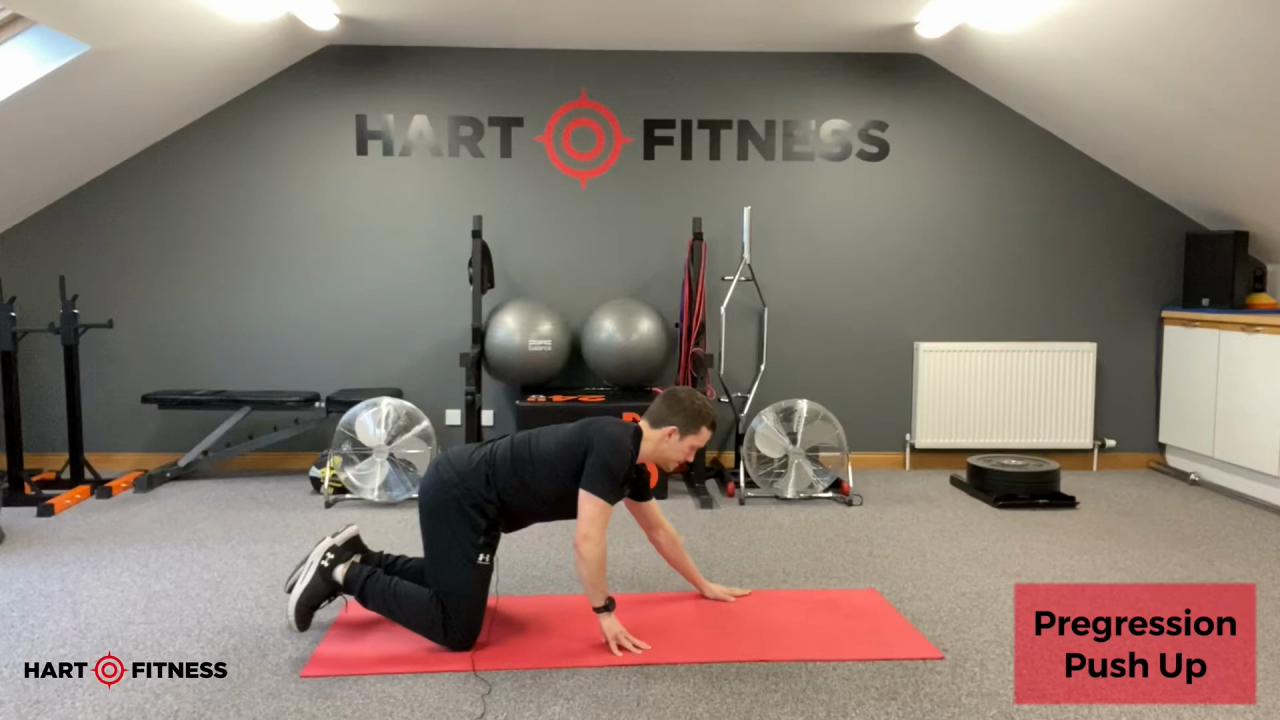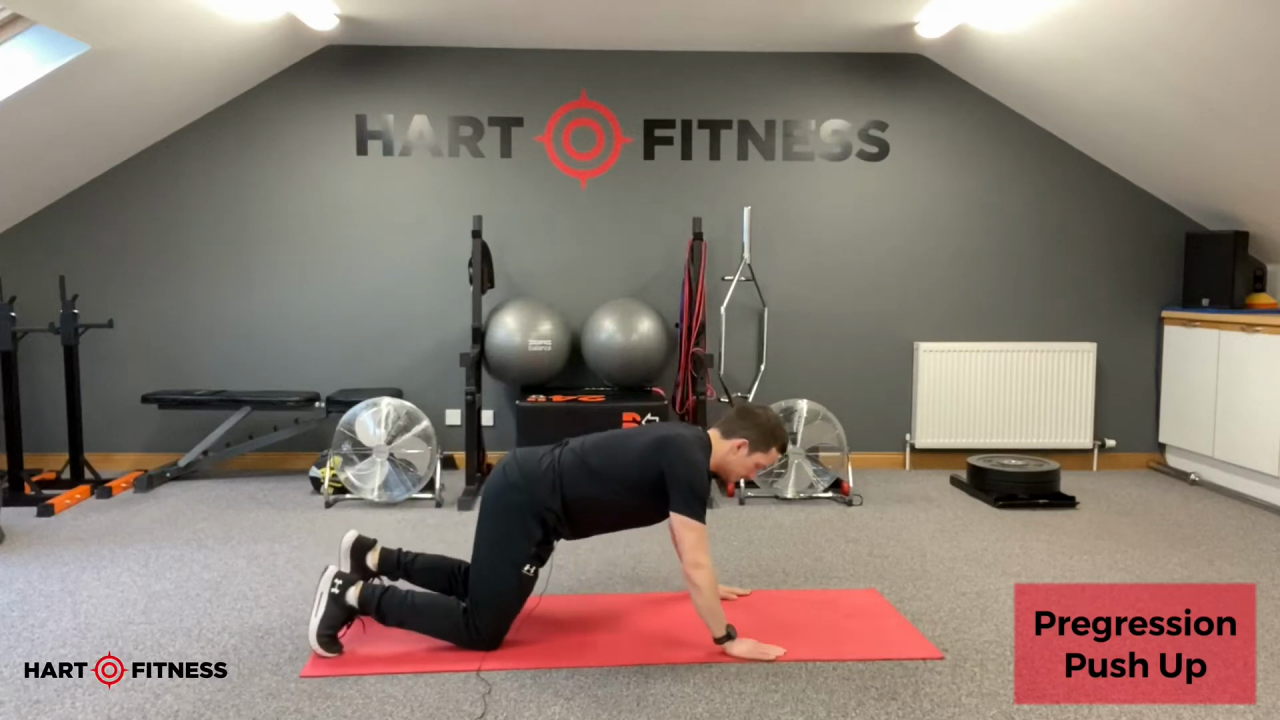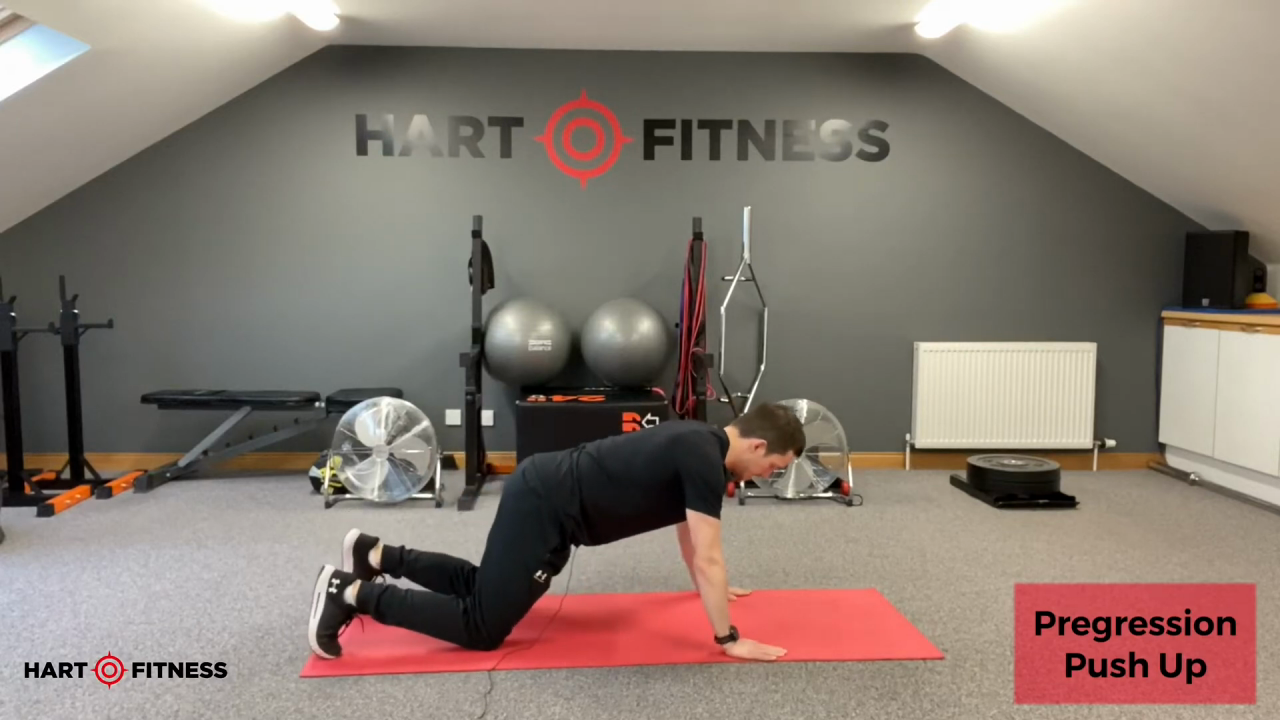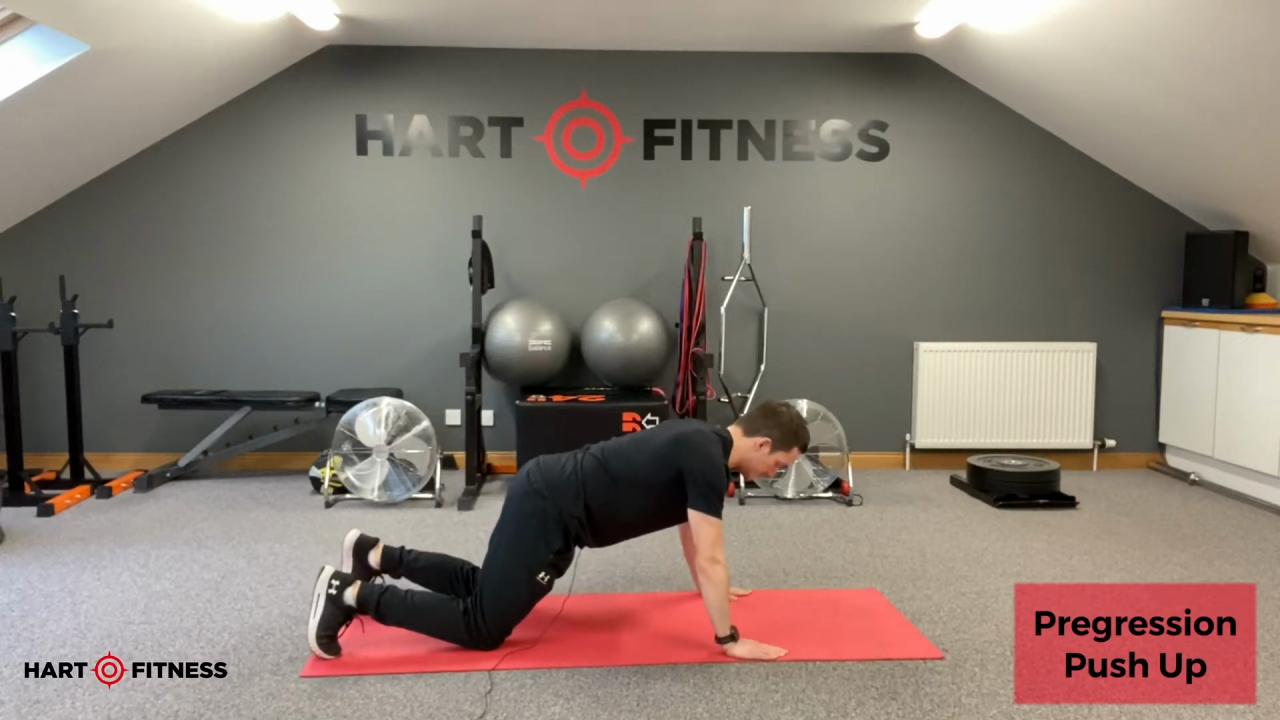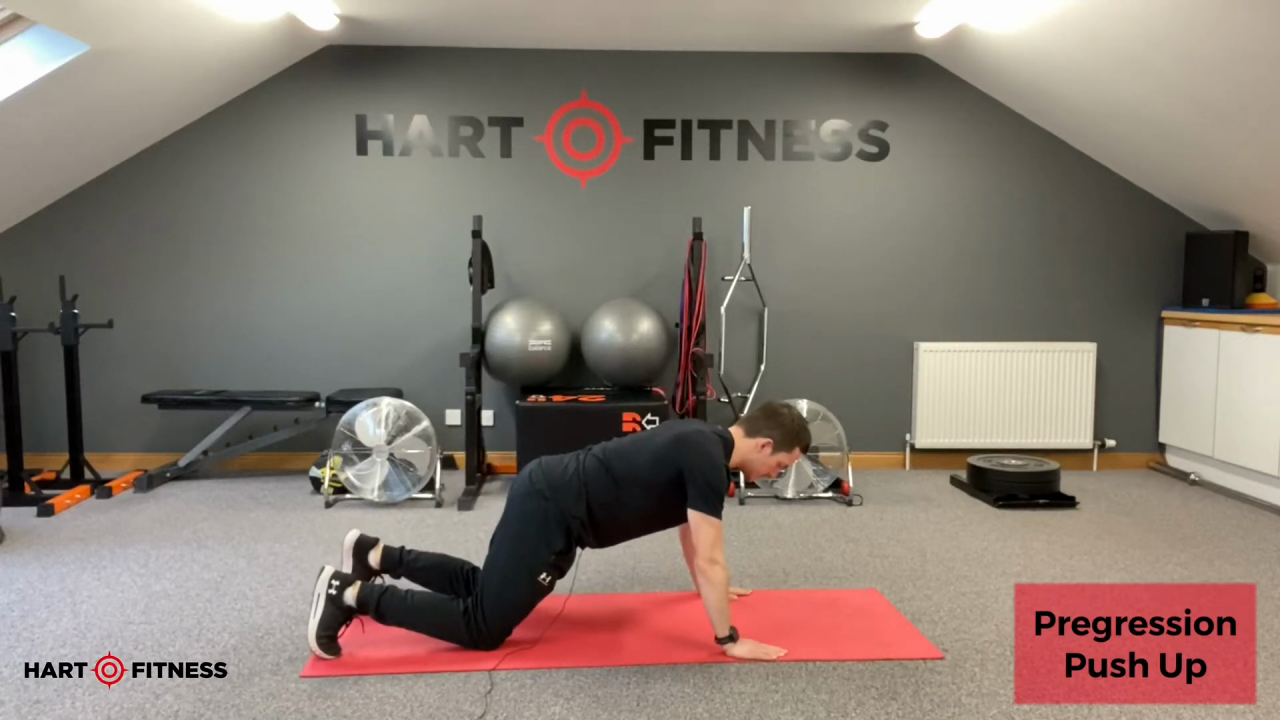
dt=1s
person 1, frame 1
left shoulder: (629, 458)
right shoulder: (613, 446)
left elbow: (657, 528)
right elbow: (588, 540)
left wrist: (703, 585)
right wrist: (605, 612)
left hip: (460, 488)
right hip: (456, 495)
left knee: (455, 585)
right knee: (457, 630)
left ankle: (355, 556)
right ankle: (342, 573)
person 1, frame 2
left shoulder: (685, 444)
right shoulder: (689, 463)
left elbow: (681, 536)
right elbow: (695, 563)
left wrist: (707, 588)
right wrist: (727, 639)
left hip: (523, 487)
right hip: (524, 501)
left knee: (480, 587)
right knee: (481, 629)
left ankle: (372, 557)
right ankle: (352, 594)
person 1, frame 3
left shoulder: (699, 442)
right shoulder: (705, 461)
left elbow: (687, 530)
right elbow: (709, 558)
left wrist: (709, 587)
right wrist: (729, 639)
left hip: (542, 493)
right hip: (543, 507)
left knee: (484, 587)
right knee: (482, 627)
left ankle: (375, 555)
right ankle: (350, 592)
person 1, frame 4
left shoulder: (700, 441)
right shoulder: (707, 460)
left elbow: (689, 530)
right elbow: (710, 558)
left wrist: (709, 587)
right wrist: (729, 639)
left hip: (546, 494)
right hip: (548, 510)
left knee: (486, 588)
right knee: (482, 627)
left ankle: (374, 555)
right ankle: (350, 593)
person 1, frame 5
left shoulder: (701, 440)
right shoulder: (708, 461)
left elbow: (688, 526)
right elbow: (709, 559)
left wrist: (709, 587)
right wrist: (728, 639)
left hip: (546, 495)
right hip: (549, 511)
left knee: (486, 588)
right knee: (483, 626)
left ankle: (373, 555)
right ankle: (350, 593)
